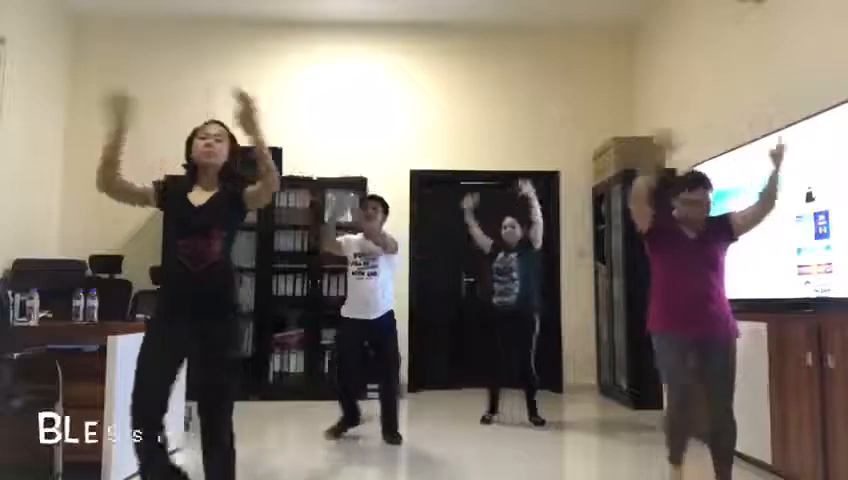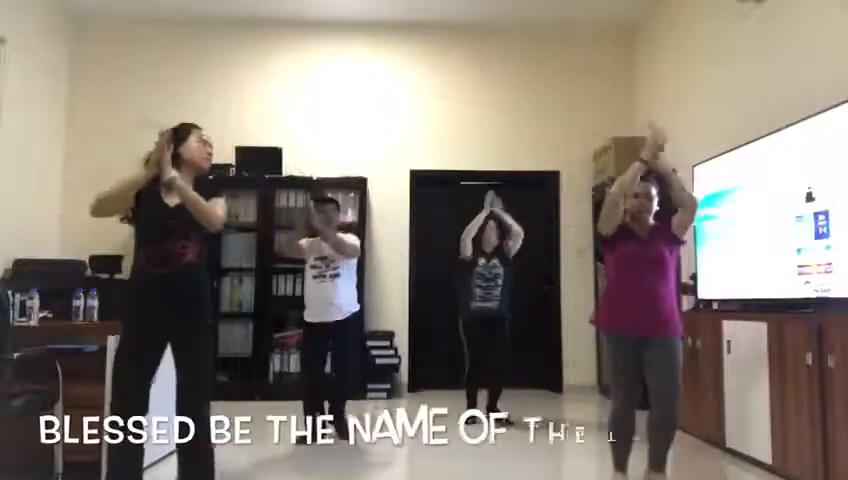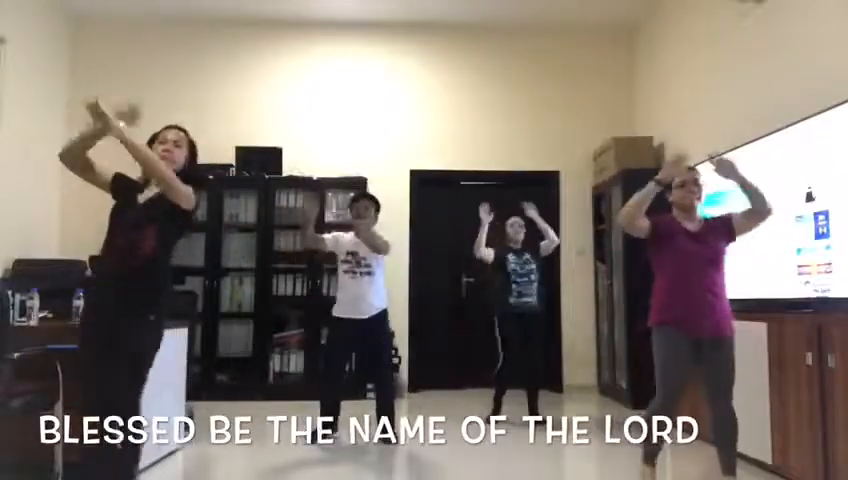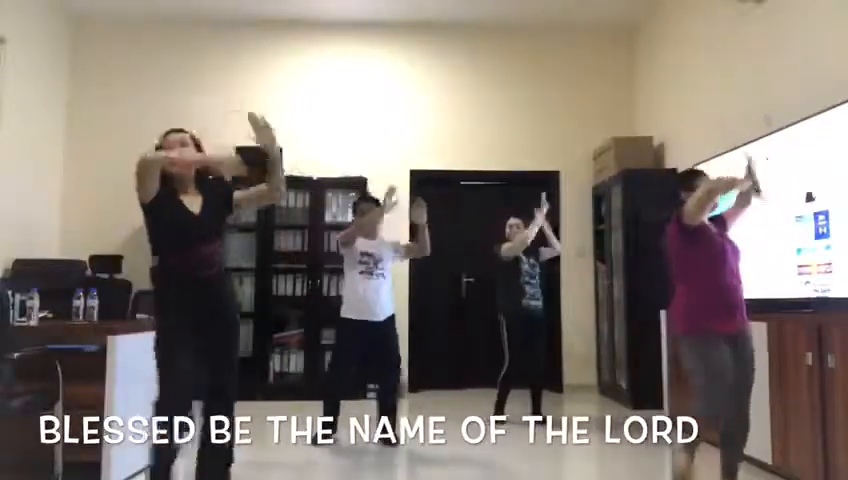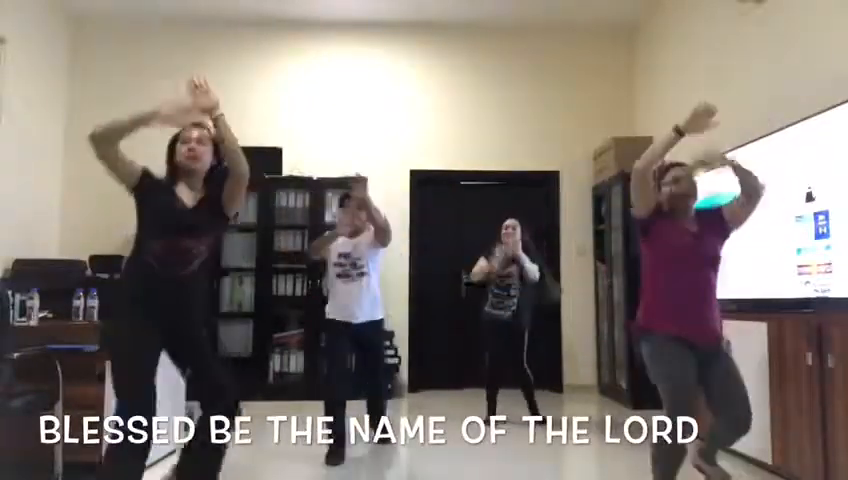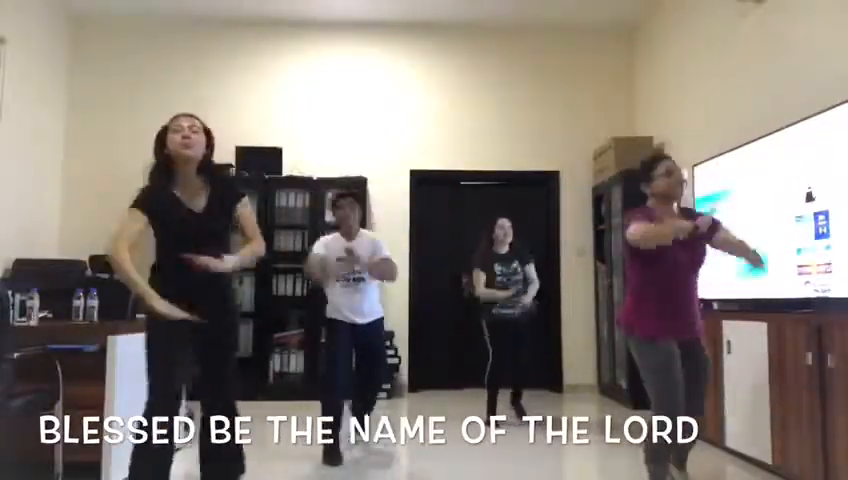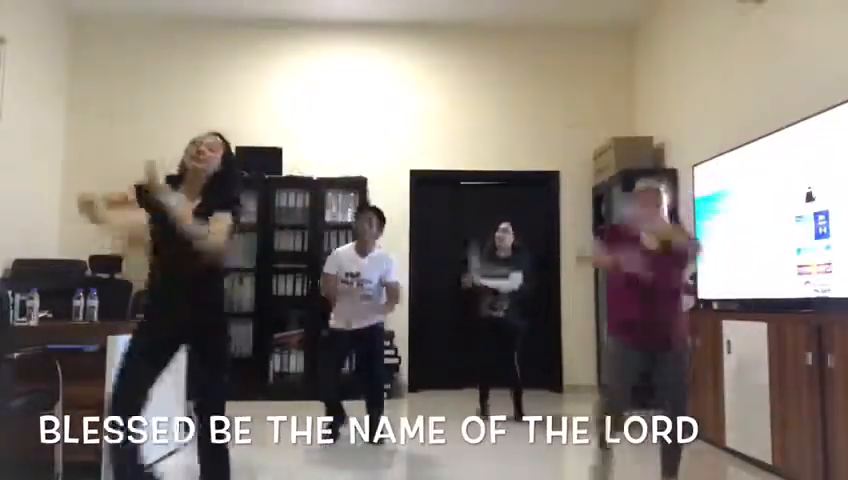
dt=0.7s
person 1, frame 1
left shoulder: (237, 197)
right shoulder: (170, 192)
left elbow: (271, 184)
right elbow: (109, 184)
left wrist: (254, 132)
right wrist: (118, 130)
left hip: (217, 311)
right hip: (171, 309)
left knee: (216, 410)
right knee: (145, 405)
person 1, frame 2
left shoulder: (209, 195)
right shoulder: (143, 192)
left elbow: (214, 221)
right elbow: (99, 209)
left wrist: (173, 176)
right wrist: (150, 171)
left hip: (192, 313)
right hip: (143, 310)
left knee: (193, 413)
right knee: (126, 409)
person 1, frame 3
left shoulder: (184, 195)
right shoulder: (125, 187)
left elbow: (162, 177)
right elbow: (70, 159)
left wrist: (120, 130)
right wrist: (101, 127)
left hip: (143, 313)
right hip: (101, 307)
left knee: (123, 407)
right knee: (97, 407)
person 1, frame 4
left shoulder: (217, 196)
right shoulder: (156, 197)
left elbow: (274, 193)
right elbow: (145, 163)
left wrist: (271, 151)
right wrist: (213, 160)
left hip: (220, 309)
right hip: (176, 311)
left knee: (222, 399)
right knee: (175, 396)
person 1, frame 5
left shoulder: (221, 202)
right shoulder: (151, 189)
left elbow: (241, 171)
right elbow: (100, 141)
left wrist: (215, 116)
right wrist: (153, 115)
left hip: (186, 316)
right hip: (135, 314)
left knee: (223, 404)
right knee: (134, 419)
person 1, frame 6
left shoulder: (226, 190)
right shoulder: (154, 196)
left elbow: (257, 243)
right elbow: (118, 252)
left wrist: (229, 262)
right wrist: (153, 299)
left hip: (217, 309)
right hip: (171, 310)
left knee: (220, 401)
right knee: (163, 402)
person 1, frame 7
left shoulder: (221, 204)
right shoulder: (152, 195)
left elbow: (213, 245)
right elbow: (89, 202)
left wrist: (169, 201)
right wrist: (104, 213)
left hip: (205, 316)
right hip: (160, 313)
left knee: (209, 409)
right knee: (124, 401)
person 2, frame 1
left shoulder: (721, 228)
right shoulder: (658, 228)
left elbow: (765, 205)
right elbow: (638, 198)
left wrist: (776, 170)
left hip: (717, 330)
right hip: (671, 330)
left knee: (722, 407)
right knee: (681, 397)
person 2, frame 2
left shoulder: (669, 234)
right shoulder: (613, 232)
left elbow: (689, 204)
right elbow: (613, 197)
left wrist: (661, 163)
right wrist: (642, 160)
left hip: (663, 331)
right hip: (621, 331)
left knee: (666, 403)
right knee: (625, 402)
person 2, frame 3
left shoulder: (719, 227)
right shoulder: (659, 227)
left elbow: (762, 211)
right elbow: (626, 220)
left wrist: (737, 177)
right wrist: (659, 180)
left hip: (716, 328)
right hip: (672, 327)
left knee: (722, 404)
right knee: (667, 399)
person 2, frame 4
left shoulder: (714, 226)
right shoulder: (683, 224)
left elbow: (740, 204)
right elbow: (715, 186)
left wrist: (750, 176)
right wrist: (741, 181)
left hip: (735, 329)
right hip: (698, 329)
left knee: (739, 411)
right knee: (719, 401)
right ankle: (686, 450)
person 2, frame 5
left shoulder: (714, 223)
right shoulder: (652, 223)
left elbow: (755, 192)
right elbow: (640, 171)
left wrist: (729, 163)
right wrist: (682, 131)
left hip: (708, 337)
right hip: (664, 335)
left knee: (738, 417)
right knee: (680, 422)
person 2, frame 6
left shoulder: (699, 220)
right shoulder: (639, 220)
left elbow: (737, 246)
right elbow: (645, 238)
left wrist: (755, 258)
right wrist: (693, 227)
left hip: (688, 328)
right hip: (648, 329)
left knee: (693, 408)
right knee: (667, 410)
person 2, frame 7
left shoulder: (679, 240)
right shoulder: (619, 234)
left elbow: (692, 248)
right elbow: (591, 254)
left wrist: (653, 225)
right wrist: (616, 258)
left hip: (669, 338)
right hip: (627, 335)
left knee: (676, 412)
right knee: (615, 396)
right ankle: (604, 453)
person 3, frame 1
left shoulder: (387, 240)
right shoulder: (350, 241)
left elbow: (389, 246)
right elbow: (327, 245)
left wrist: (365, 225)
right wrist: (333, 218)
left hip: (382, 317)
right hip: (351, 317)
left knee: (388, 372)
right knee: (343, 369)
left ankle: (390, 427)
right ankle: (350, 416)
person 3, frame 2
left shoulder: (348, 240)
right shoulder: (308, 245)
left elbow: (351, 252)
right elbow: (287, 251)
left wrist: (323, 228)
right wrist: (303, 227)
left hip: (346, 318)
right hip: (315, 320)
left knee: (344, 372)
right knee: (311, 375)
left ankle: (337, 415)
right ankle: (315, 427)
person 3, frame 3
left shoulder: (376, 239)
right shoulder: (340, 239)
left elbow: (381, 247)
right elbow: (313, 242)
left wrist: (363, 226)
right wrist: (309, 221)
left hip: (375, 317)
right hip: (343, 317)
left knee: (382, 373)
right knee: (331, 372)
left ankle: (387, 427)
right ankle: (327, 425)
person 3, frame 4
left shoulder: (390, 246)
right shoulder: (349, 241)
left elbow: (423, 251)
right elbow: (349, 236)
left wrist: (421, 224)
right wrist: (379, 212)
left hip: (383, 319)
right hip: (352, 319)
left knee: (389, 376)
right knee: (338, 375)
left ankle: (387, 428)
right ankle: (328, 427)
person 3, frame 5
left shoulder: (373, 239)
right shoulder: (332, 241)
left elbow: (386, 232)
right elbow: (313, 253)
left wrist: (365, 199)
right wrist: (335, 232)
left hip: (371, 321)
right hip: (338, 321)
left knee: (377, 379)
right knee: (336, 382)
left ankle: (378, 426)
right ankle: (337, 443)
person 3, frame 6
left shoulder: (373, 241)
right shoulder: (325, 243)
left elbow: (391, 274)
right elbow: (311, 269)
left wrist: (363, 263)
right wrist: (326, 273)
left hip: (371, 321)
right hip: (339, 320)
left knee: (373, 376)
right knee: (335, 380)
left ankle: (359, 418)
right ankle: (332, 442)
person 3, frame 7
left shoulder: (385, 260)
right shoulder: (339, 255)
left elbow: (394, 297)
right elbow: (326, 287)
left wrist: (378, 311)
right wrist: (343, 294)
left hip: (370, 327)
right hip: (340, 326)
left knee: (374, 380)
right knee: (327, 379)
left ankle: (374, 426)
right ankle: (336, 417)
person 4, frame 1
left shoulder: (530, 248)
right shoulder: (495, 249)
left elbow: (537, 223)
right elbow: (475, 230)
left wrist: (531, 196)
right wrist: (468, 210)
left hip: (526, 313)
right hip: (500, 314)
left knee: (527, 362)
right knee: (497, 360)
left ankle: (532, 410)
right ankle: (491, 409)
person 4, frame 2
left shoulder: (504, 254)
right shoulder: (470, 254)
left elbow: (518, 235)
right elbow: (466, 237)
left wrist: (500, 213)
right wrist: (484, 212)
left hip: (498, 318)
right hip: (472, 318)
left knee: (499, 363)
right knee: (474, 363)
left ankle: (492, 409)
right ankle: (471, 410)
person 4, frame 3
left shoulder: (533, 250)
right shoulder: (500, 252)
left elbow: (554, 241)
right elbow: (479, 252)
left wrist: (535, 217)
right wrist: (485, 224)
left hip: (533, 315)
right hip: (508, 315)
left knee: (534, 362)
right knee: (508, 362)
left ankle: (534, 411)
right ankle: (496, 409)
person 4, frame 4
left shoulder: (532, 252)
right shoulder: (503, 251)
left elbow: (556, 249)
right elbow: (523, 241)
left wrist: (544, 225)
right wrist: (538, 218)
left hip: (536, 315)
right hip: (513, 315)
left knee: (538, 363)
right knee: (513, 362)
left ankle: (536, 411)
right ankle: (499, 410)
person 4, frame 5
left shoulder: (527, 256)
right shoulder: (491, 255)
left elbow: (535, 276)
right elbow: (475, 275)
left wrist: (519, 254)
right wrist: (493, 264)
left hip: (517, 321)
right hip: (492, 320)
left knee: (520, 363)
right knee: (494, 364)
left ankle: (534, 410)
right ankle: (491, 412)
person 4, frame 6
left shoulder: (521, 255)
right shoulder: (484, 257)
left elbow: (534, 281)
right elbow: (479, 291)
left wrist: (529, 296)
right wrist: (505, 294)
left hip: (519, 318)
right hip: (494, 318)
left knee: (520, 359)
right knee: (497, 359)
left ankle: (516, 401)
right ankle: (491, 412)
person 4, frame 7
left shoulder: (518, 260)
right shoulder: (486, 257)
left elbow: (513, 285)
right elbow: (468, 281)
left wrist: (485, 281)
right wrist: (474, 275)
left hip: (511, 320)
right hip: (485, 319)
left knee: (512, 361)
right knee: (485, 360)
left ankle: (518, 408)
right ankle: (483, 405)
